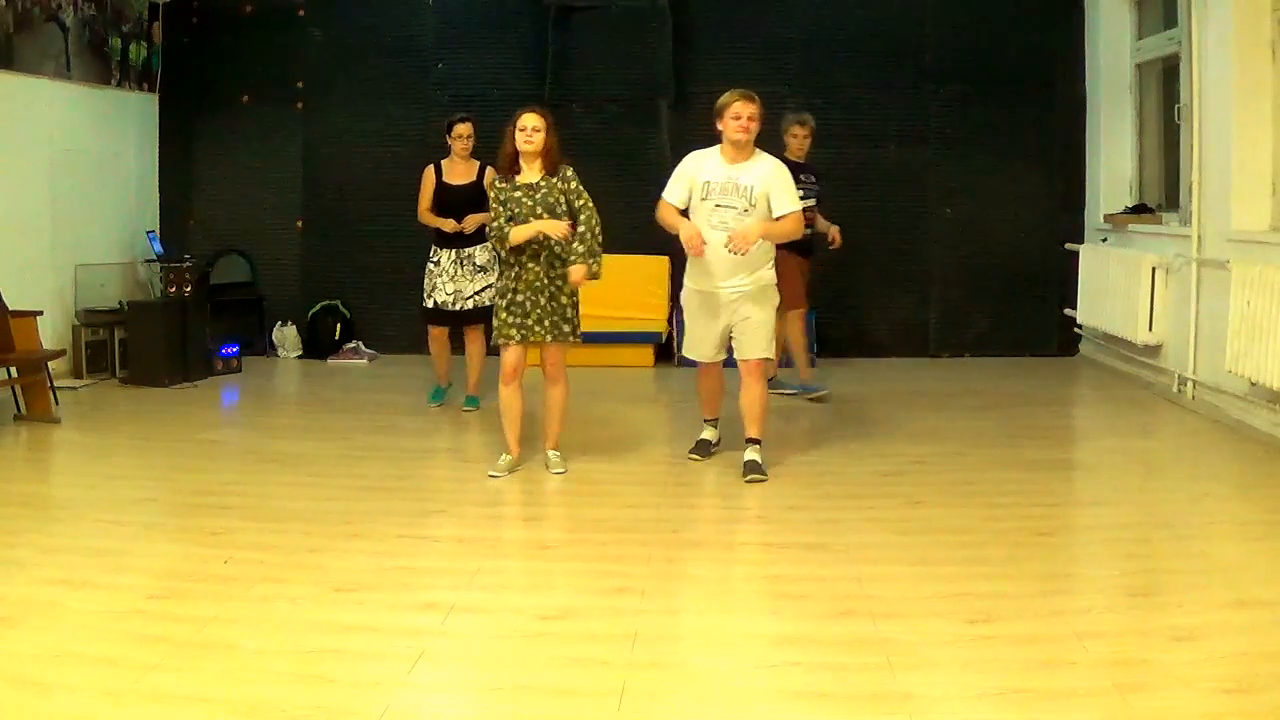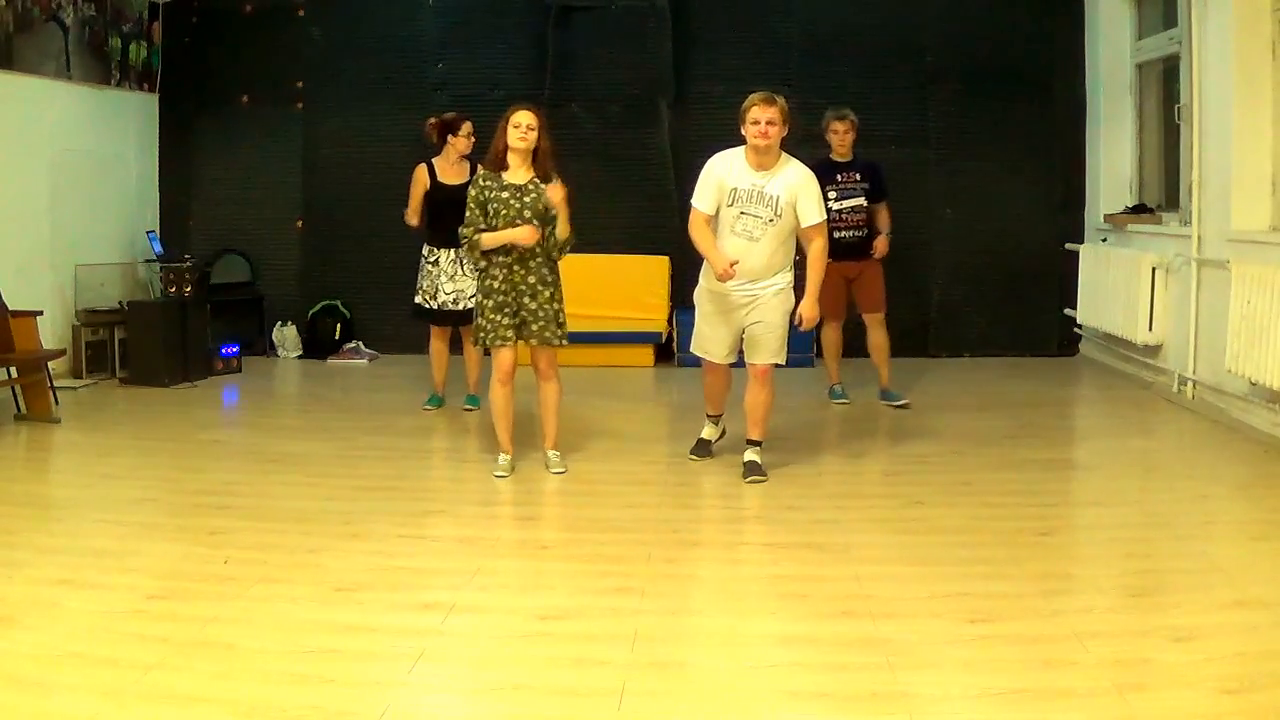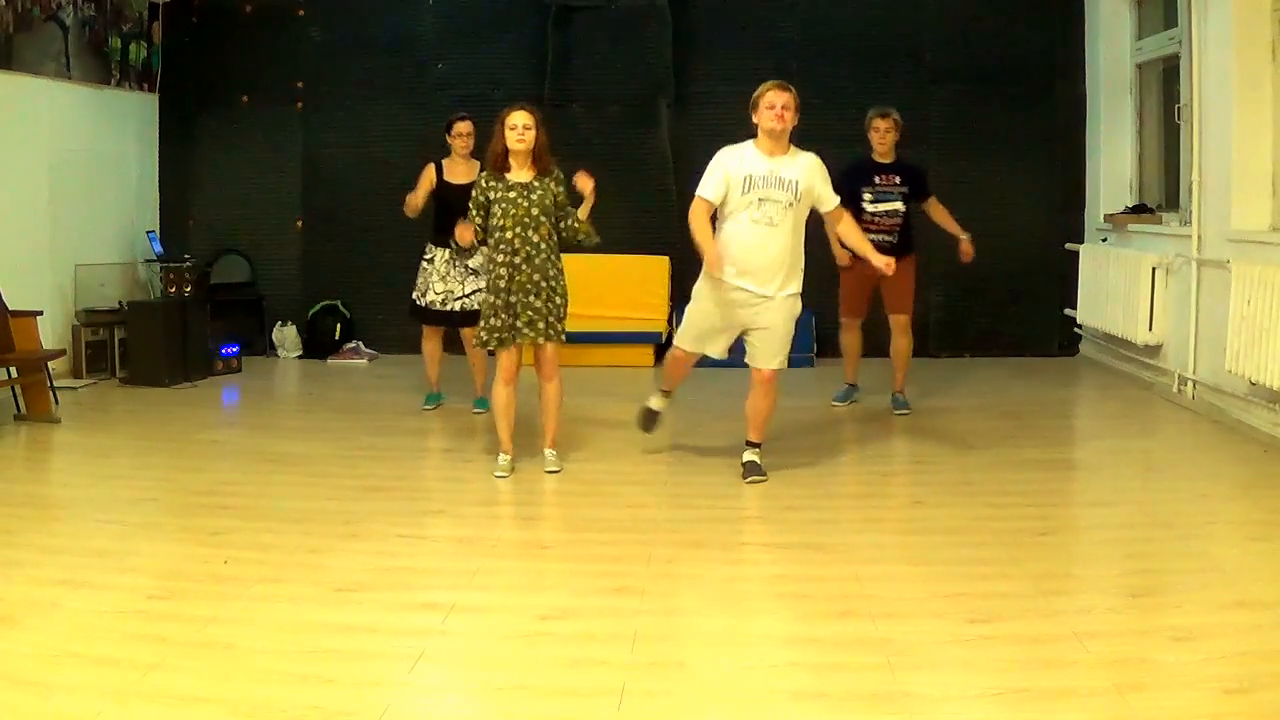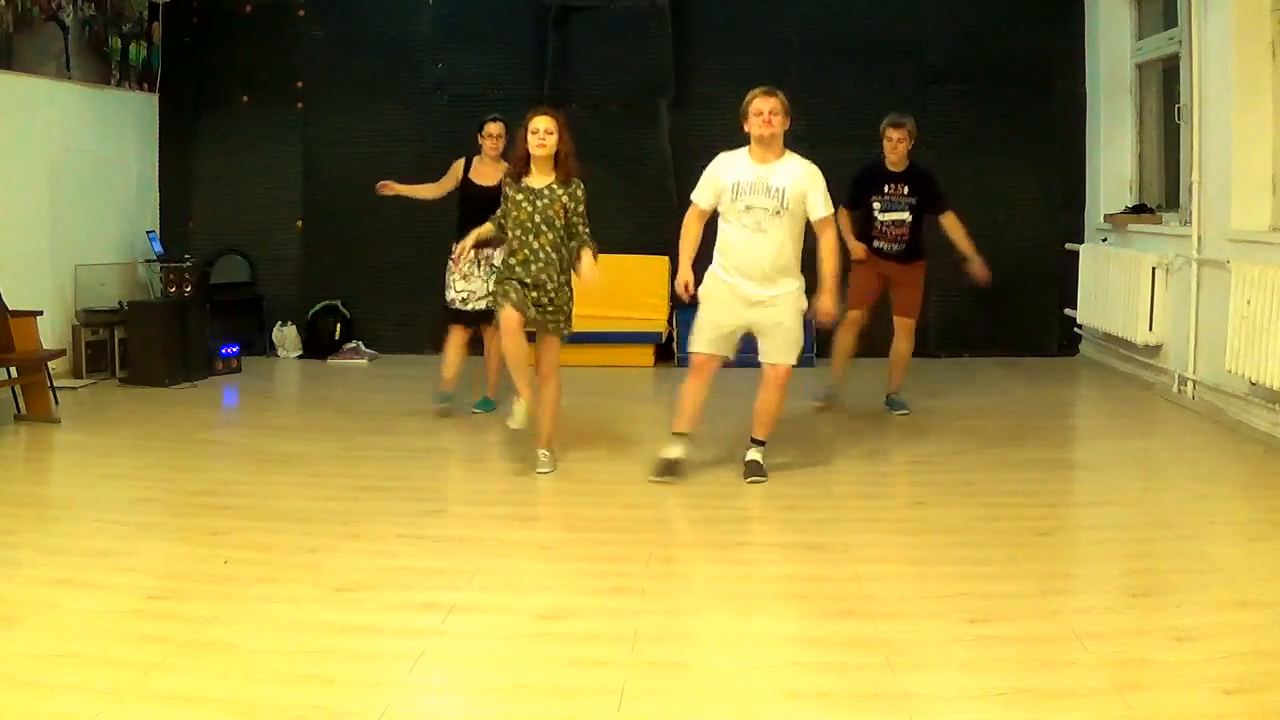
dt=0.7s
person 1, frame 1
left shoulder: (773, 169)
right shoulder: (695, 162)
left elbow: (795, 226)
right elbow: (664, 209)
left wrist: (758, 230)
right wrist: (683, 226)
left hip: (755, 288)
right hip: (703, 286)
left knee: (753, 366)
right knee: (707, 362)
left ankle: (753, 450)
right ankle: (710, 429)
person 1, frame 2
left shoulder: (800, 178)
right shoulder: (719, 165)
left elbow: (816, 240)
right elbow: (698, 222)
left wrist: (811, 297)
right wrist: (716, 260)
left hip: (771, 290)
right hip: (718, 287)
left knee: (761, 370)
right knee: (714, 362)
left ankle: (753, 452)
right ankle: (713, 424)
person 1, frame 3
left shoulder: (810, 166)
right shoulder: (729, 158)
left elbow: (837, 218)
right elbow: (698, 211)
left wrist: (872, 255)
right wrist: (708, 248)
left hip: (778, 292)
right hip: (723, 285)
left knee: (765, 375)
right knee: (685, 351)
left ankle: (752, 452)
right ankle: (660, 396)
person 1, frame 4
left shoulder: (805, 173)
right shoulder: (723, 165)
left elbow: (827, 232)
right elbow: (694, 215)
left wrist: (828, 289)
right wrist: (684, 267)
left hip: (780, 291)
right hip: (726, 284)
left knee: (777, 372)
right knee: (702, 362)
left ankle: (755, 451)
right ankle: (677, 446)
person 2, frame 1
left shoulder: (564, 175)
right shoulder: (502, 184)
left elbow: (588, 216)
right elbow: (497, 237)
left wrist: (582, 260)
right wrist: (538, 226)
left hip: (555, 283)
right hip: (516, 283)
left knee: (554, 368)
right knee: (510, 368)
left ankle: (552, 447)
right ankle: (512, 451)
person 2, frame 2
left shoulder: (548, 181)
right shoulder: (485, 179)
left elbow: (562, 242)
right elbow: (470, 236)
left wrist: (562, 209)
right wrist: (508, 236)
left hip: (540, 284)
right hip: (498, 284)
left knee: (546, 367)
right knee: (503, 368)
left ankle: (551, 447)
right ankle: (505, 451)
person 2, frame 3
left shoulder: (552, 178)
right shoulder: (489, 181)
left elbow: (567, 229)
right elbow: (474, 235)
left wrist: (586, 201)
right wrist: (463, 234)
left hip: (546, 281)
right hip: (504, 282)
left knee: (548, 364)
right knee: (506, 367)
left ankle: (550, 447)
right ankle: (505, 450)
person 2, frame 4
left shoulder: (571, 187)
right shoulder: (511, 181)
left elbow: (579, 237)
left wrist: (587, 264)
right wrist: (474, 236)
left hip: (554, 282)
right hip: (514, 275)
left knee: (547, 365)
right knee: (509, 321)
left ankle: (544, 446)
right ankle: (523, 395)
person 3, frame 1
left shoulder: (811, 173)
left wrist: (830, 227)
left hip: (803, 252)
right hip: (782, 251)
left knee: (783, 315)
right knee: (795, 312)
left ankle: (770, 376)
right ankle: (806, 379)
person 3, frame 2
left shoulder: (869, 170)
right shoulder: (816, 172)
left elbow: (881, 209)
left wrist: (883, 236)
left hip: (867, 257)
right hip: (831, 259)
left knee: (875, 319)
right knee: (832, 321)
left ankle: (885, 386)
right ankle: (835, 383)
person 3, frame 3
left shoulder: (911, 172)
right shoulder: (853, 172)
left elbow: (931, 205)
left wrist: (962, 235)
right wrist: (836, 247)
left hip: (899, 259)
right hip: (859, 259)
left knee: (901, 323)
right knee: (850, 321)
left ankle: (898, 391)
right ankle: (850, 383)
person 3, frame 4
left shoulder: (923, 180)
right shoulder: (867, 176)
left elbow: (948, 219)
right elbow: (844, 212)
left wrist: (972, 255)
right wrist: (851, 241)
left hip: (909, 263)
right hip: (870, 259)
left knee: (904, 326)
right knee: (852, 318)
left ankle: (893, 392)
right ankle: (834, 385)
person 4, frame 1
left shoulder: (486, 172)
right shoulder: (433, 171)
right elbow: (423, 212)
left wrist: (481, 218)
right wrist: (441, 222)
left hip: (478, 255)
right hip: (443, 255)
left knee: (474, 328)
right knee: (436, 329)
left ankle: (472, 391)
right ankle: (442, 382)
person 4, frame 2
left shoulder: (477, 171)
right shoulder: (425, 171)
right elbow: (414, 210)
right wrist: (412, 218)
left hip: (471, 254)
right hip: (438, 256)
left knee: (471, 326)
right knee: (439, 327)
left ankle: (472, 392)
right ankle: (438, 391)
person 4, frame 3
right shoulder: (434, 170)
right elbow: (412, 212)
right wrist: (412, 203)
left hip: (473, 257)
right hip: (438, 255)
left knee: (471, 330)
right knee: (432, 327)
left ankle: (481, 393)
right ankle: (434, 389)
person 4, frame 4
right shoulder: (463, 165)
right elbow: (436, 190)
right wrist: (398, 189)
left hip: (496, 255)
left knee: (492, 327)
right knee: (458, 324)
left ankle: (491, 394)
right ankle: (447, 389)
